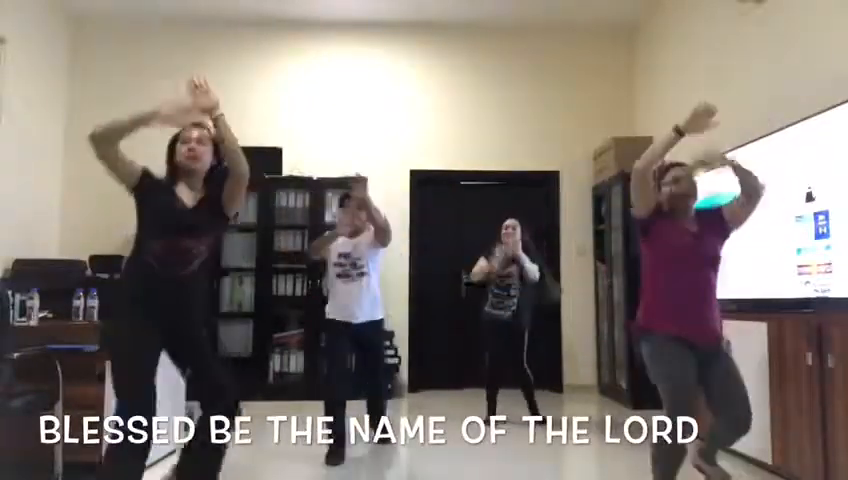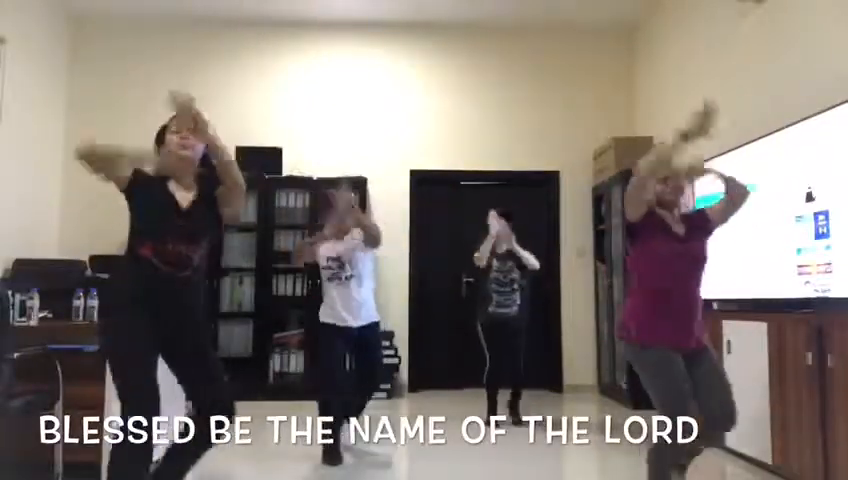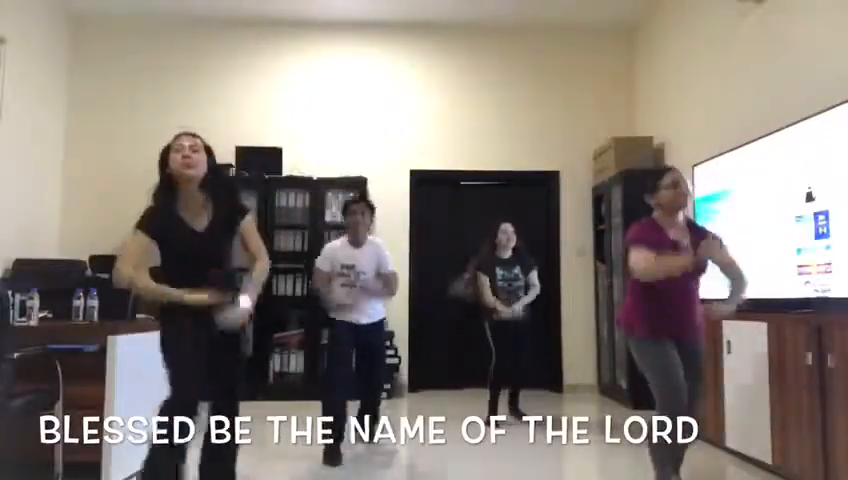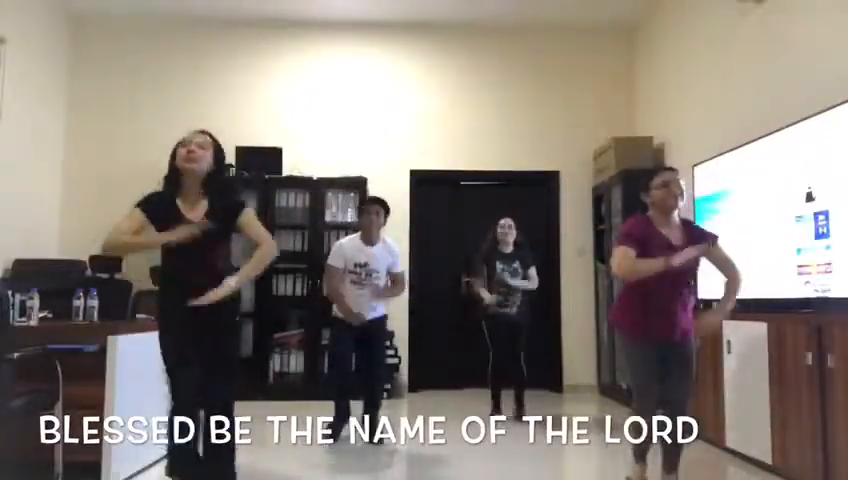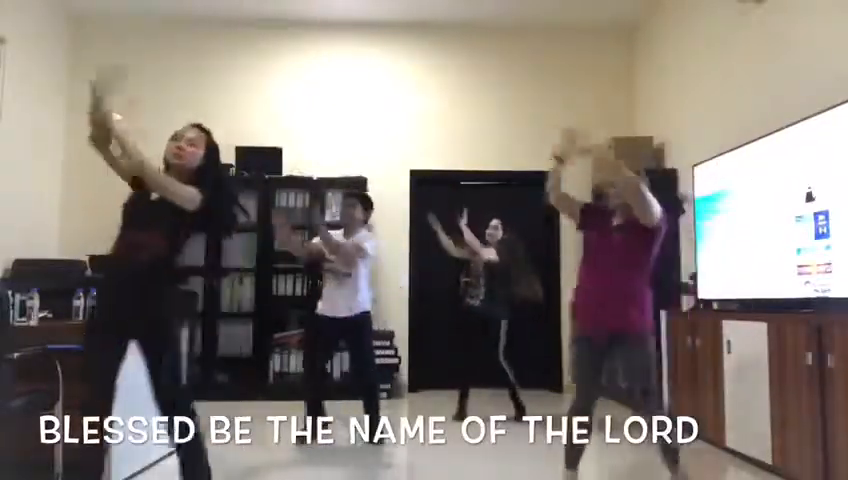
dt=0.4s
person 1, frame 1
left shoulder: (221, 202)
right shoulder: (151, 189)
left elbow: (241, 171)
right elbow: (100, 141)
left wrist: (215, 116)
right wrist: (153, 115)
left hip: (186, 316)
right hip: (135, 314)
left knee: (223, 404)
right knee: (134, 419)
person 1, frame 2
left shoulder: (215, 199)
right shoulder: (143, 186)
left elbow: (237, 185)
right elbow: (88, 153)
left wrist: (205, 131)
right wrist: (148, 158)
left hip: (186, 318)
right hip: (133, 315)
left knee: (218, 409)
right knee: (141, 418)
person 1, frame 3
left shoulder: (229, 204)
right shoulder: (158, 215)
left elbow: (261, 259)
right elbow: (125, 274)
left wrist: (247, 300)
right wrist: (183, 296)
right hip: (180, 315)
left knee: (226, 403)
right knee: (186, 394)
person 1, frame 4
left shoulder: (228, 202)
right shoulder: (157, 204)
left elbow: (268, 247)
right elbow: (112, 243)
left wrist: (233, 282)
right wrist: (167, 237)
left hip: (220, 313)
right hip: (176, 313)
left knee: (220, 404)
right knee: (185, 400)
person 1, frame 5
left shoulder: (196, 195)
right shoulder: (142, 181)
left elbow: (157, 182)
right elbow: (100, 143)
left wrist: (117, 131)
right wrist: (99, 112)
left hip: (153, 305)
right hip: (111, 301)
left knee: (172, 401)
right knee: (95, 403)
person 2, frame 1
left shoulder: (714, 223)
right shoulder: (652, 223)
left elbow: (755, 192)
right elbow: (640, 171)
left wrist: (729, 163)
right wrist: (682, 131)
left hip: (708, 337)
right hip: (664, 335)
left knee: (738, 417)
right knee: (680, 422)
person 2, frame 2
left shoulder: (697, 223)
right shoulder: (641, 223)
left elbow: (739, 196)
right elbow: (643, 172)
left wrist: (713, 173)
right wrist: (685, 135)
left hip: (691, 339)
right hip: (649, 338)
left knee: (723, 417)
right knee: (676, 422)
person 2, frame 3
left shoulder: (701, 234)
right shoulder: (643, 234)
left elbow: (735, 272)
right elbow: (644, 269)
left wrist: (730, 302)
right wrist: (694, 258)
left hip: (687, 330)
right hip: (648, 331)
left knee: (687, 409)
right knee: (672, 401)
person 2, frame 4
left shoulder: (696, 235)
right shoulder: (635, 230)
left elbow: (731, 271)
right elbow: (620, 269)
left wrist: (722, 309)
right wrist: (670, 261)
left hip: (679, 331)
right hip: (637, 329)
left knee: (678, 404)
right knee: (647, 399)
person 2, frame 5
left shoulder: (650, 220)
right shoulder: (594, 217)
left elbow: (638, 191)
right elbow: (554, 196)
left wrist: (603, 158)
right wrist: (560, 159)
left hip: (632, 324)
right hip: (589, 324)
left knee: (649, 400)
right knee: (583, 403)
person 3, frame 1
left shoulder: (373, 239)
right shoulder: (332, 241)
left elbow: (386, 232)
right elbow: (313, 253)
left wrist: (365, 199)
right wrist: (335, 232)
left hip: (371, 321)
right hip: (338, 321)
left knee: (377, 379)
right knee: (336, 382)
left ankle: (378, 426)
right ankle: (337, 443)
person 3, frame 2
left shoulder: (362, 238)
right shoulder: (321, 244)
left elbow: (376, 236)
right elbow: (299, 257)
left wrist: (351, 209)
right wrist: (320, 237)
left hip: (366, 323)
right hip: (332, 324)
left knee: (370, 379)
right knee: (331, 383)
left ankle: (345, 415)
right ankle: (332, 442)
person 3, frame 3
left shoulder: (378, 248)
right shoulder: (332, 249)
left elbow: (391, 288)
right elbow: (318, 281)
left wrist: (370, 291)
right wrist: (331, 301)
left hip: (373, 322)
right hip: (342, 321)
left knee: (374, 378)
right knee: (336, 379)
left ankle: (366, 421)
right ankle: (333, 442)
person 3, frame 4
left shoulder: (390, 249)
right shoulder: (343, 246)
left elbow: (400, 285)
right elbow: (331, 283)
left wrist: (381, 293)
right wrist: (348, 311)
left hip: (375, 319)
right hip: (344, 318)
left knee: (375, 372)
right knee: (339, 370)
left ankle: (370, 422)
right ankle: (341, 416)
person 3, frame 5
left shoulder: (367, 239)
right shoulder: (328, 237)
left elbow: (349, 256)
right elbow: (301, 251)
left wrist: (321, 230)
right wrist: (283, 231)
left hip: (356, 315)
right hip: (325, 314)
left knee: (365, 371)
right knee: (313, 368)
left ankle: (373, 425)
right ankle: (315, 422)
person 4, frame 1
left shoulder: (527, 256)
right shoulder: (491, 255)
left elbow: (535, 276)
right elbow: (475, 275)
left wrist: (519, 254)
right wrist: (493, 264)
left hip: (517, 321)
right hip: (492, 320)
left knee: (520, 363)
right knee: (494, 364)
left ankle: (534, 410)
right ankle: (491, 412)
person 4, frame 2
left shoulder: (518, 255)
right shoulder: (487, 253)
left elbow: (536, 265)
right elbow: (479, 260)
left wrist: (515, 247)
right wrist: (492, 234)
left hip: (515, 319)
right hip: (490, 319)
left knee: (516, 362)
right knee: (494, 361)
left ankle: (514, 407)
right ankle: (491, 412)
person 4, frame 3
left shoulder: (524, 259)
right shoulder: (487, 261)
left elbow: (535, 286)
right elbow: (486, 295)
left wrist: (522, 303)
right wrist: (503, 309)
left hip: (521, 320)
right hip: (497, 320)
left knee: (519, 361)
right knee: (500, 359)
left ankle: (513, 404)
right ankle: (492, 411)
person 4, frame 4
left shoulder: (523, 255)
right shoulder: (488, 255)
left elbow: (534, 282)
right elbow: (478, 281)
left wrist: (514, 282)
right wrist: (484, 294)
left hip: (518, 316)
right hip: (494, 316)
left knee: (518, 358)
right knee: (497, 357)
left ankle: (520, 406)
right ankle: (496, 406)
person 4, frame 5
left shoulder: (503, 253)
right shoulder: (479, 251)
left elbow: (481, 253)
right elbow: (454, 251)
left wrist: (463, 227)
right wrist: (438, 228)
left hip: (495, 313)
right hip: (471, 311)
left knee: (500, 357)
right knee: (466, 357)
left ankle: (518, 404)
right ankle: (462, 406)
